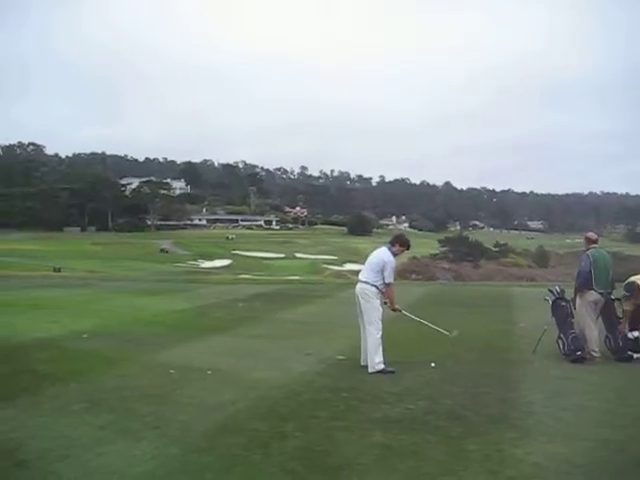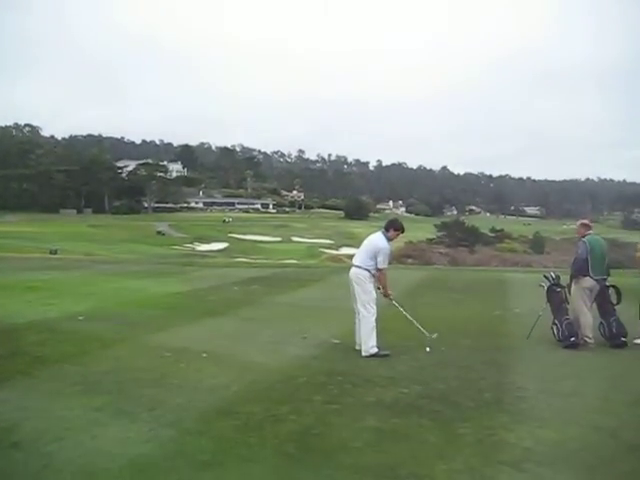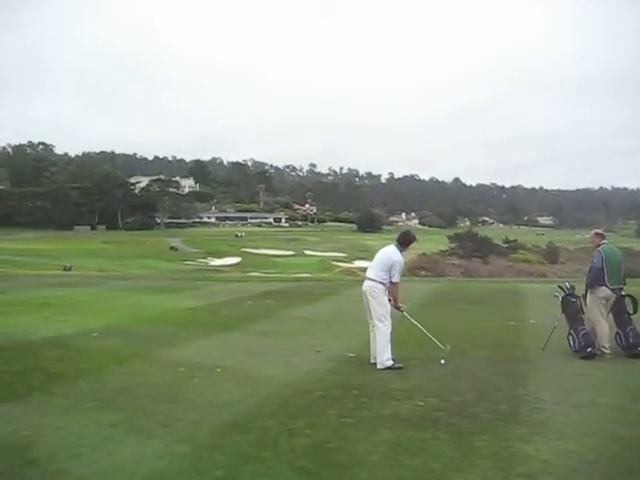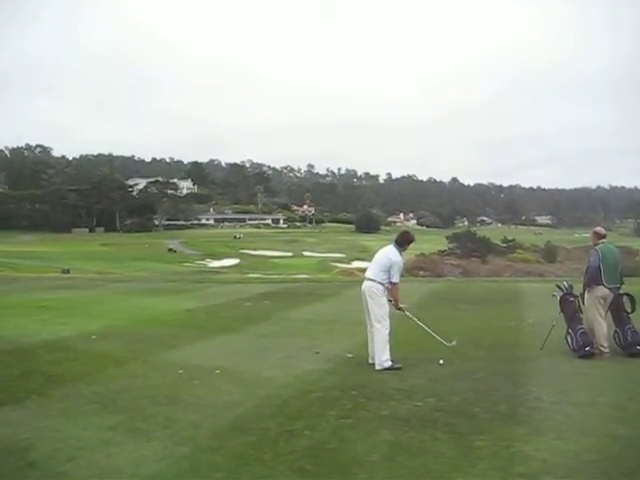
dt=1s
person 1, frame 1
left shoulder: (380, 251)
right shoulder: (389, 259)
right elbow: (389, 285)
left wrist: (386, 299)
right wrist: (394, 304)
left hip: (362, 288)
right hip: (369, 291)
left knee: (367, 327)
right knee: (374, 329)
left ankle: (367, 359)
right ankle: (376, 365)
person 1, frame 2
left shoulder: (376, 236)
right shoulder: (384, 245)
right elbow: (381, 271)
left wrist: (379, 285)
right wrist: (386, 290)
left hip: (356, 272)
right hip: (363, 276)
left knee: (361, 311)
right knee: (368, 312)
left ankle: (361, 343)
right ankle: (369, 349)
person 1, frame 3
left shoulder: (388, 249)
right shoulder: (398, 259)
right elbow: (394, 284)
left wrist: (389, 297)
right wrist: (396, 303)
left hip: (368, 285)
right hip: (377, 288)
left knee: (375, 324)
right knee: (383, 325)
left ankle: (376, 356)
right ankle: (384, 362)
person 1, frame 4
left shoulder: (387, 249)
right shoulder: (397, 259)
right elbow: (394, 284)
left wrist: (391, 297)
right wrist: (397, 303)
left hip: (367, 285)
right hip: (376, 289)
left knee: (373, 324)
right knee: (381, 326)
left ankle: (375, 357)
right ankle: (382, 362)
person 2, frame 1
left shoulder: (588, 255)
right shoulder: (606, 255)
left elbow: (583, 274)
right elbow: (610, 275)
left wrist: (577, 290)
right wrist: (609, 291)
left hip: (588, 293)
right hip: (602, 294)
left knee: (588, 324)
right knee: (592, 322)
left ankle: (594, 352)
right ankle: (592, 349)
person 2, frame 2
left shoulder: (584, 242)
right shoulder: (601, 241)
left elbow: (579, 260)
right elbow: (605, 261)
left wrist: (573, 275)
right wrist: (604, 276)
left hip: (583, 279)
right hip: (598, 280)
left knee: (582, 310)
right knee: (586, 309)
left ankle: (587, 339)
right ankle: (584, 335)
person 2, frame 3
left shoulder: (599, 251)
right shoulder: (616, 251)
left elbow: (595, 270)
right elbow: (621, 270)
left wrist: (588, 285)
right wrist: (620, 286)
left hip: (599, 289)
right hip: (614, 290)
left knee: (598, 320)
right knee: (602, 318)
left ankle: (604, 349)
right ankle: (602, 345)
person 2, frame 4
left shoulder: (597, 250)
right shoulder: (614, 250)
left elbow: (592, 269)
right elbow: (619, 270)
left wrist: (585, 285)
right wrist: (618, 285)
left hip: (597, 289)
right hip: (611, 289)
left knee: (596, 319)
right knee: (599, 318)
left ankle: (603, 348)
right ankle: (599, 344)
